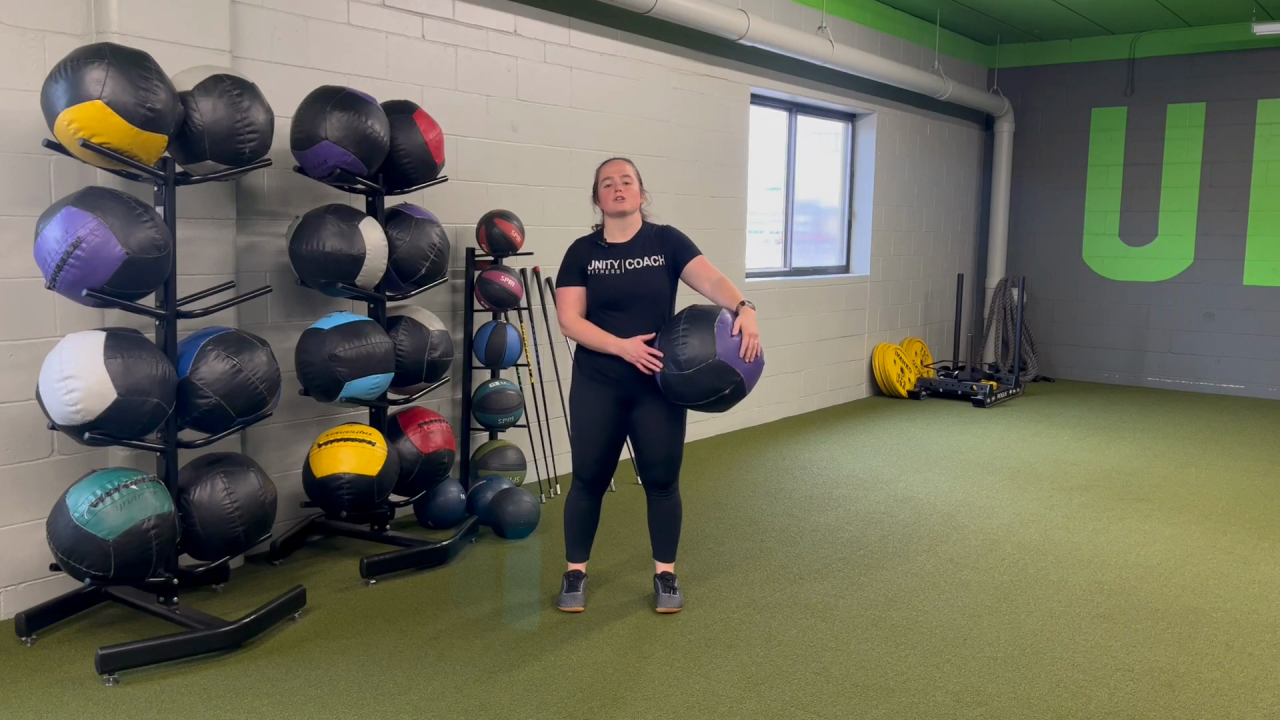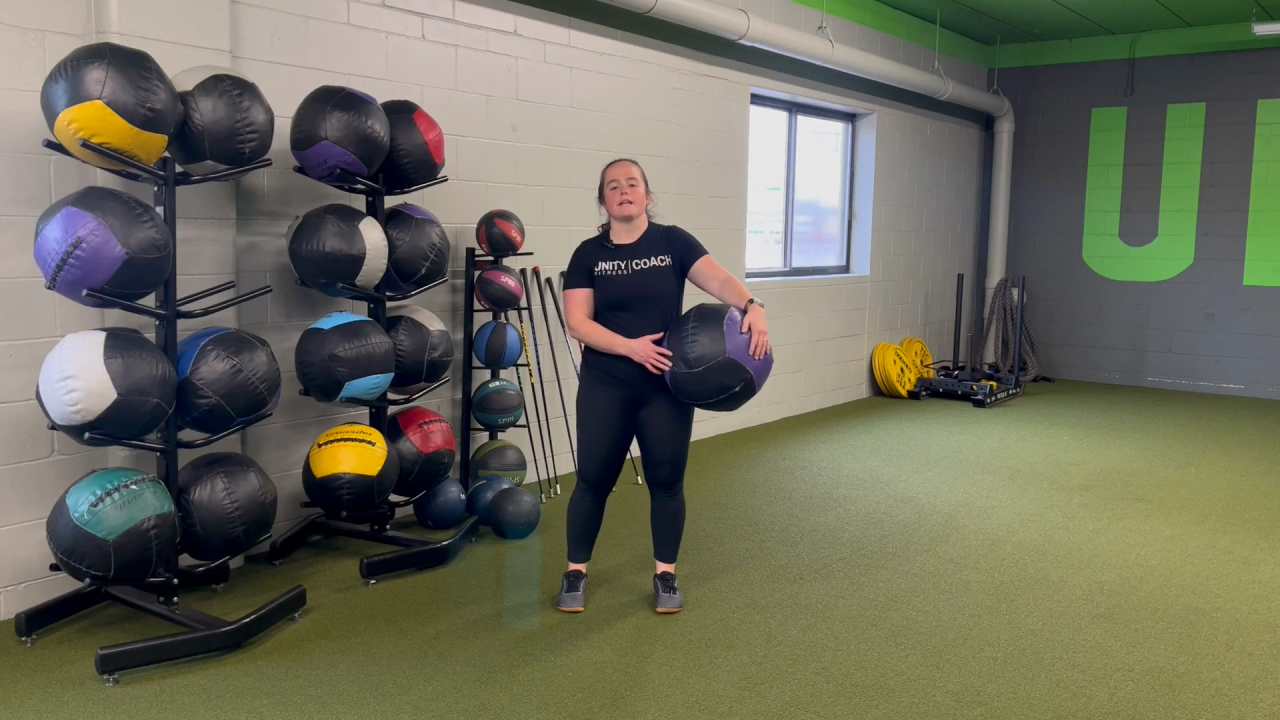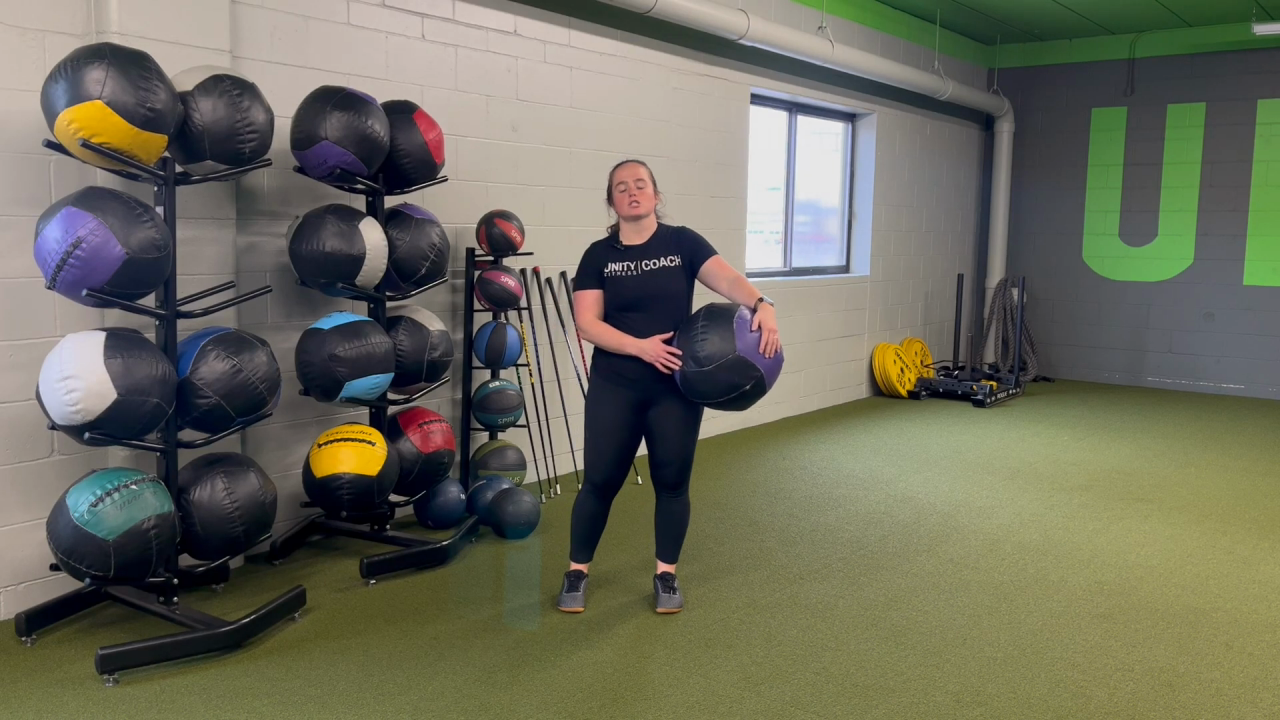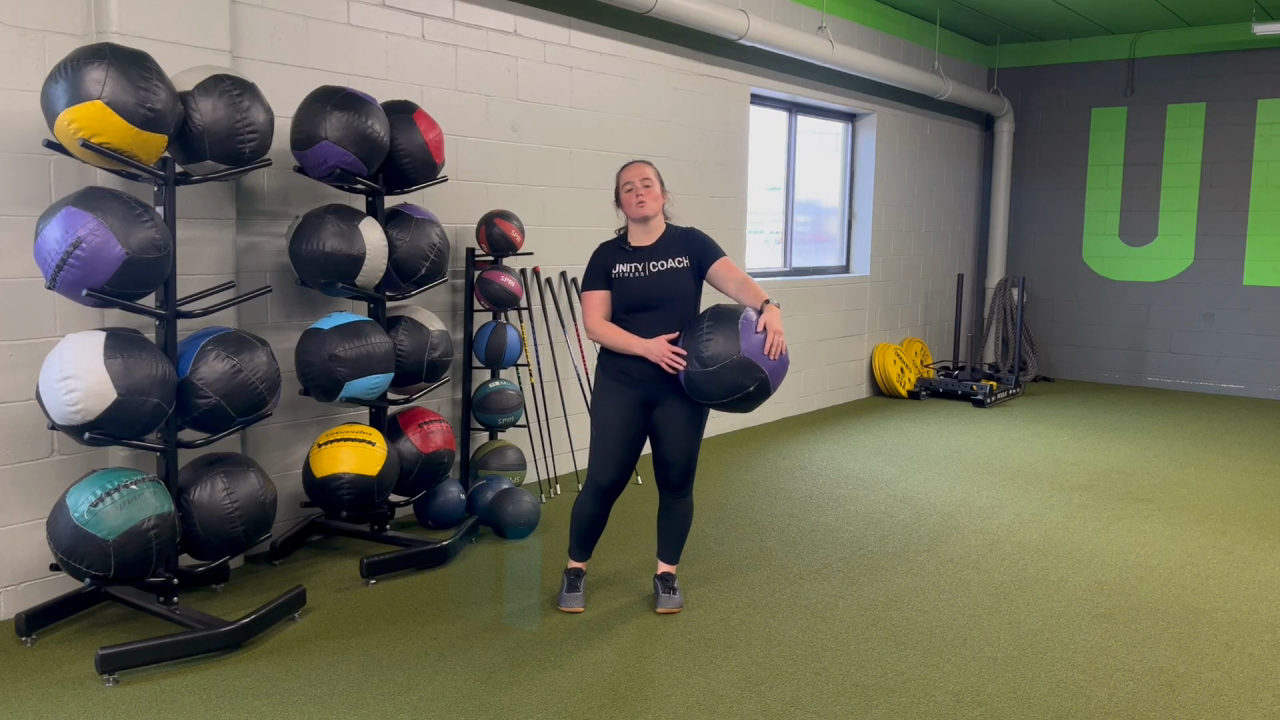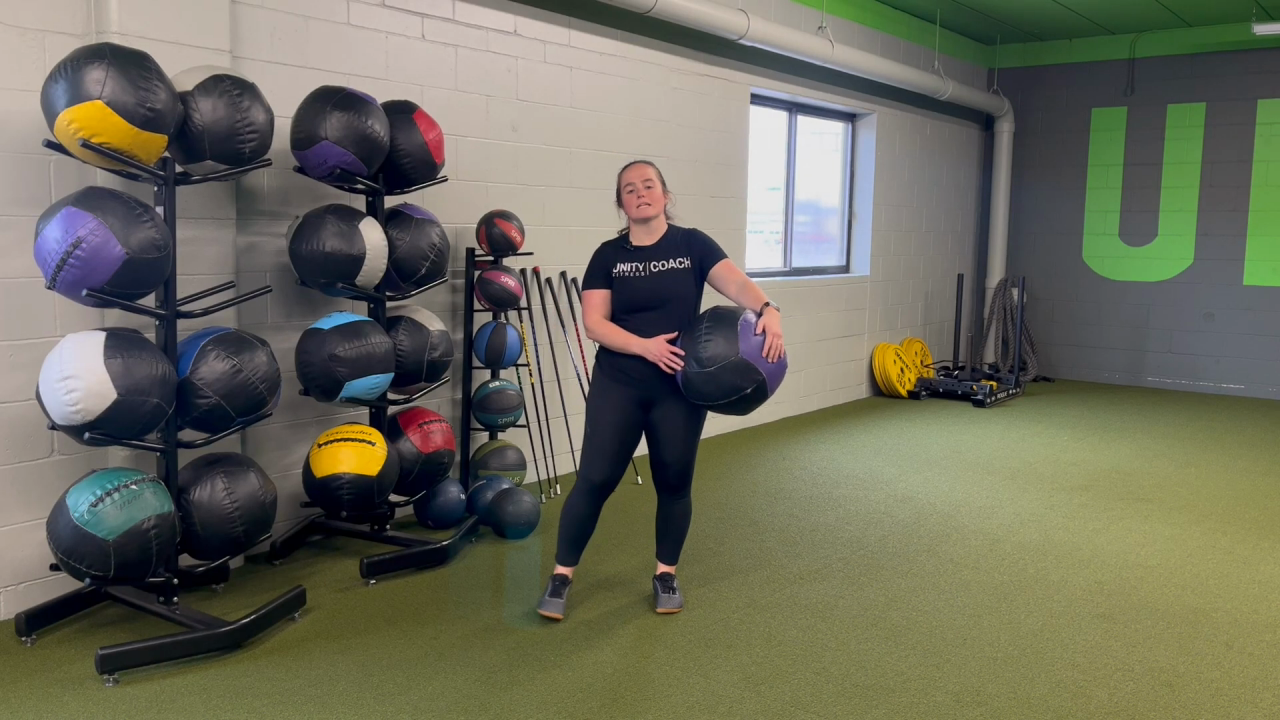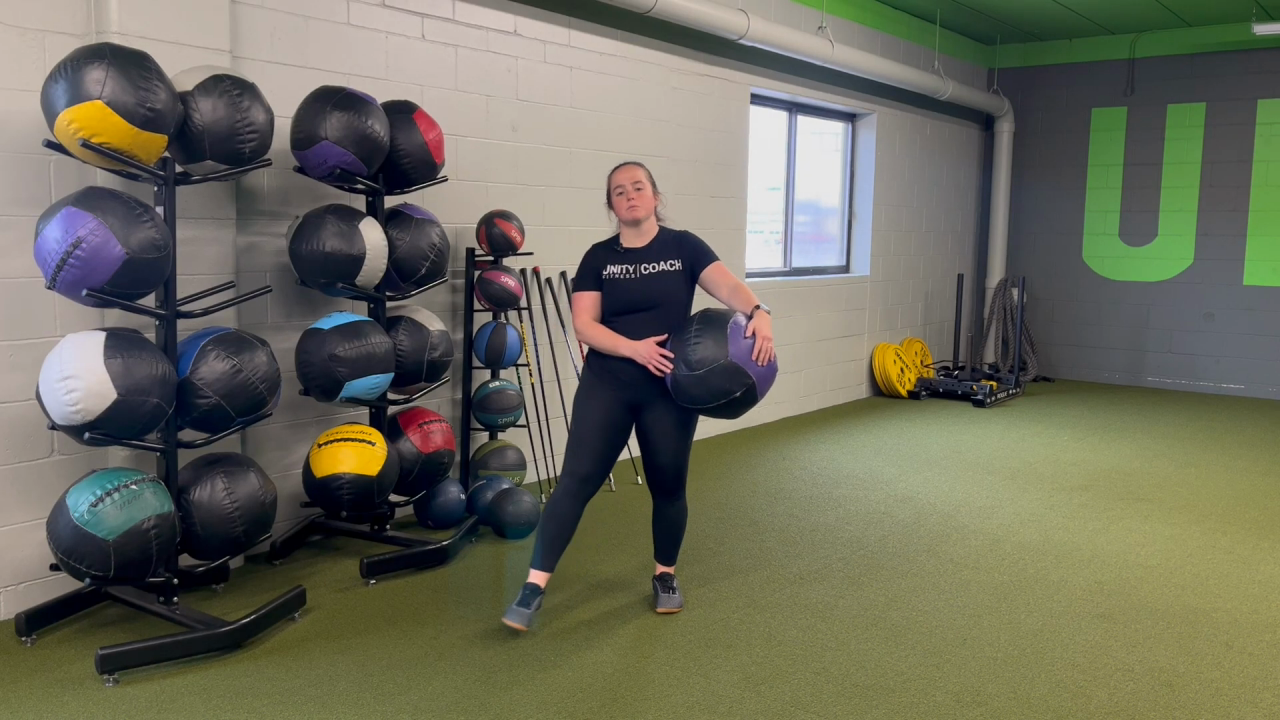
dt=0.2s
person 1, frame 1
left shoulder: (666, 241)
right shoulder: (582, 252)
left elbow: (710, 280)
right elbow: (569, 320)
left wrist: (743, 309)
right wrist: (622, 346)
left hip: (659, 385)
right hip: (597, 386)
left knee: (662, 480)
right knee: (589, 480)
left ankle: (665, 574)
right ankle: (575, 572)
person 1, frame 2
left shoulder: (672, 241)
right shoulder: (589, 254)
left elbow: (717, 278)
right elbow: (577, 323)
left wrist: (752, 306)
right wrist: (630, 346)
left hip: (667, 385)
right hip: (604, 386)
left knee: (666, 480)
right knee: (593, 480)
left ankle: (666, 574)
right ankle: (576, 572)
person 1, frame 3
left shoulder: (682, 242)
right shoulder: (599, 256)
left elbow: (727, 278)
right elbow: (588, 324)
left wrist: (762, 305)
right wrist: (640, 346)
left hip: (676, 386)
right hip: (614, 387)
left knee: (672, 481)
right knee: (600, 480)
left ankle: (666, 574)
right ankle: (577, 571)
person 1, frame 4
left shoulder: (691, 243)
right shoulder: (606, 256)
left elbow: (735, 280)
right elbow: (595, 325)
left wrist: (768, 307)
right wrist: (646, 346)
left hip: (682, 387)
right hip: (620, 386)
left knee: (676, 482)
right knee: (604, 480)
left ankle: (666, 575)
right ankle: (575, 569)
person 1, frame 5
left shoulder: (692, 244)
right shoulder: (608, 256)
left elbow: (735, 282)
right elbow: (594, 323)
left wrist: (767, 310)
right wrist: (645, 346)
left hip: (679, 387)
right hip: (617, 385)
left knee: (674, 483)
right knee: (595, 480)
left ankle: (665, 574)
right ankle: (561, 576)
person 1, frame 6
left shoulder: (683, 247)
right shoulder: (598, 258)
left elbow: (727, 285)
right elbow: (584, 325)
left wrist: (757, 313)
right wrist: (634, 348)
left hip: (669, 389)
right hip: (605, 386)
left knee: (668, 485)
right knee: (576, 481)
left ankle: (665, 575)
right ankle: (534, 586)
